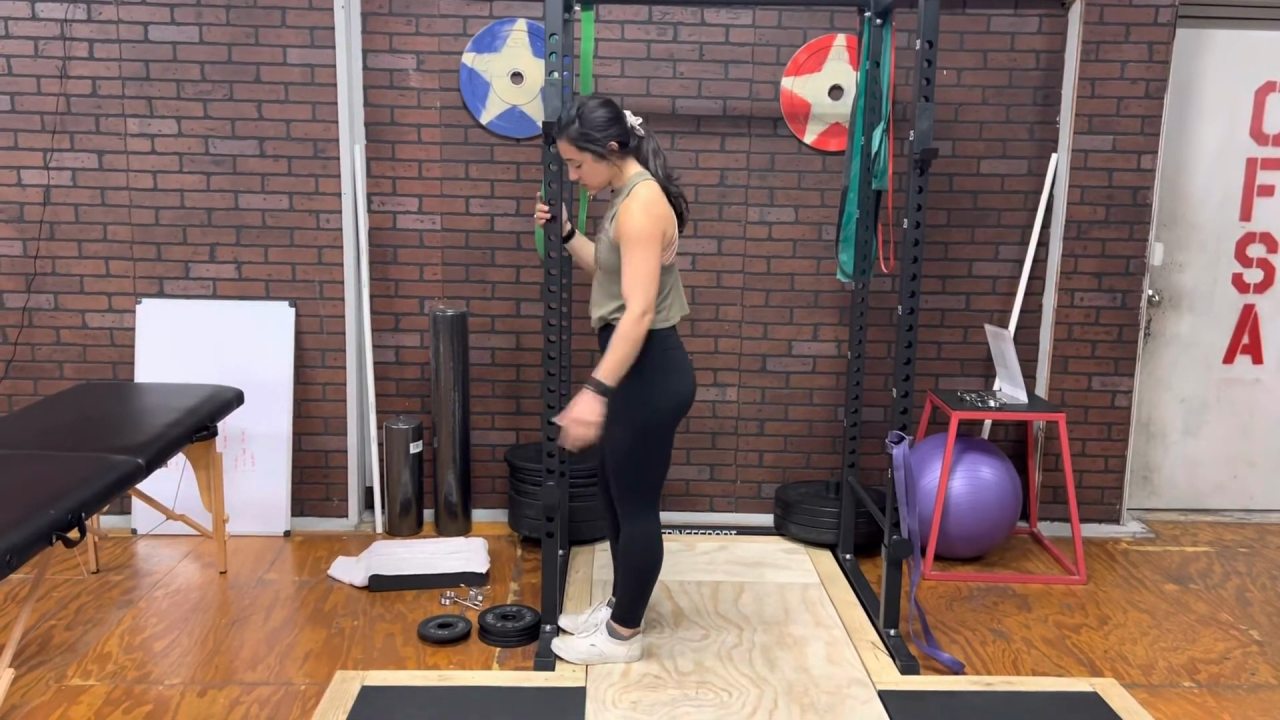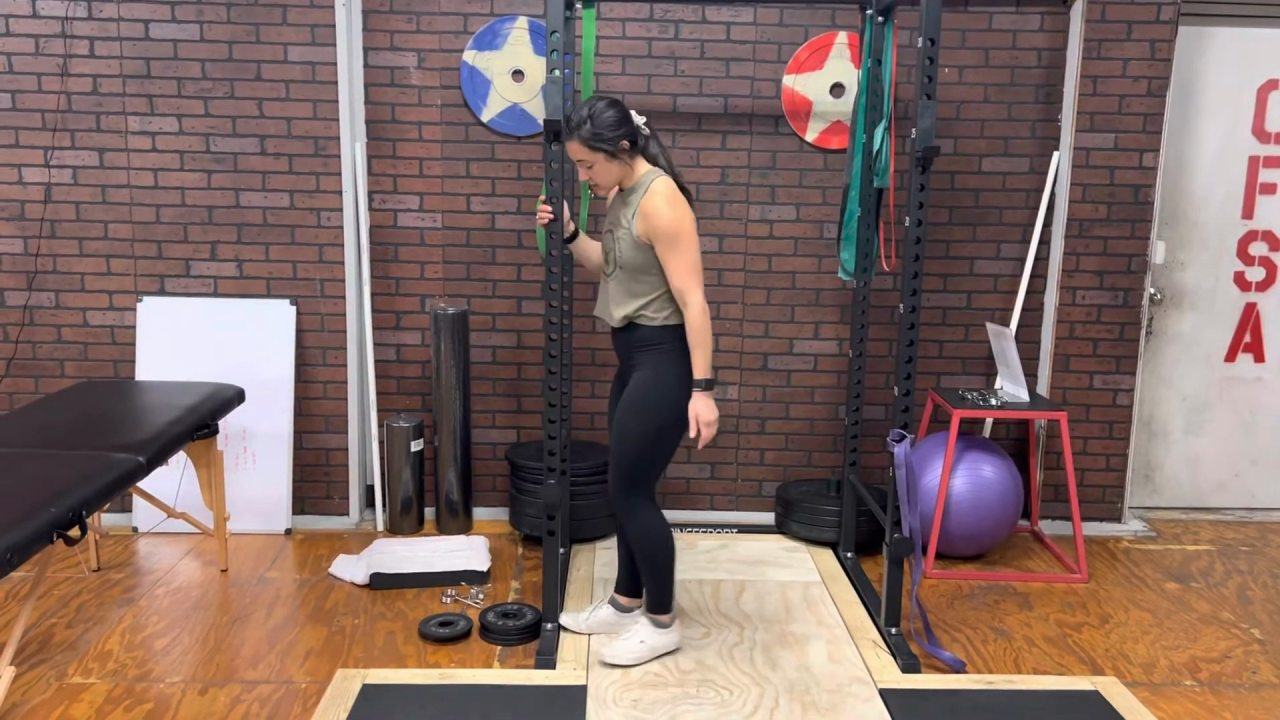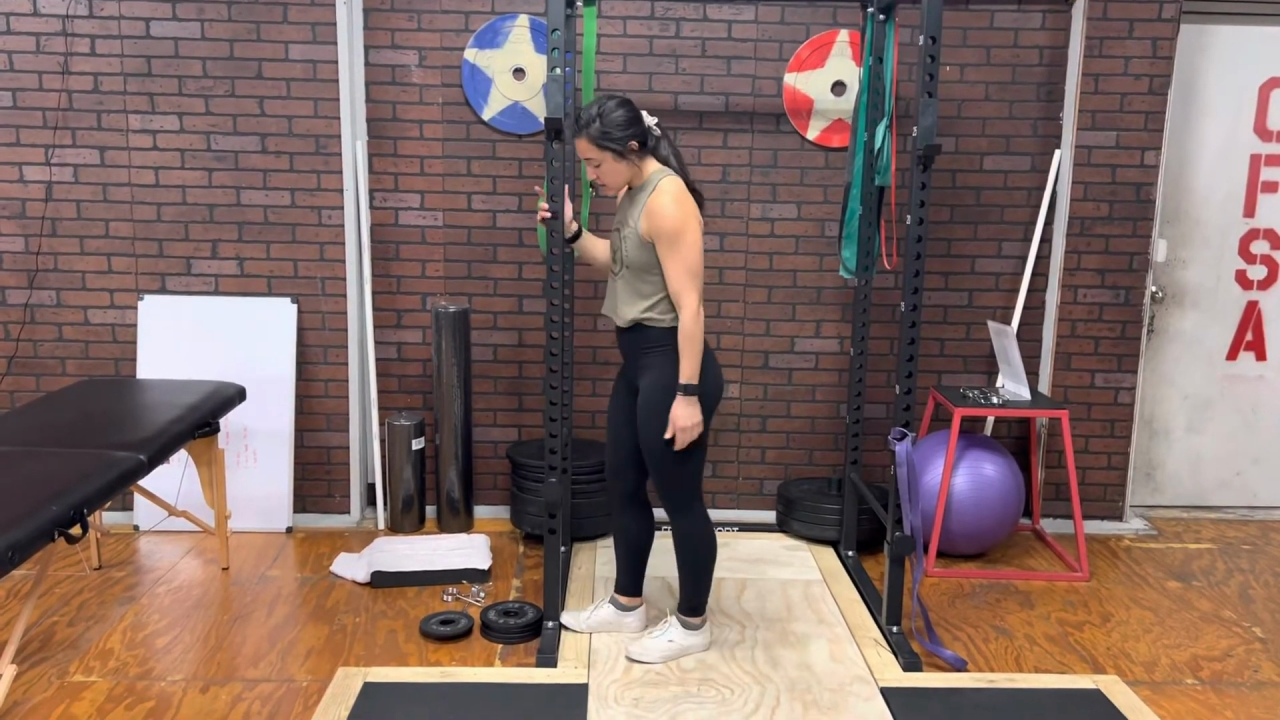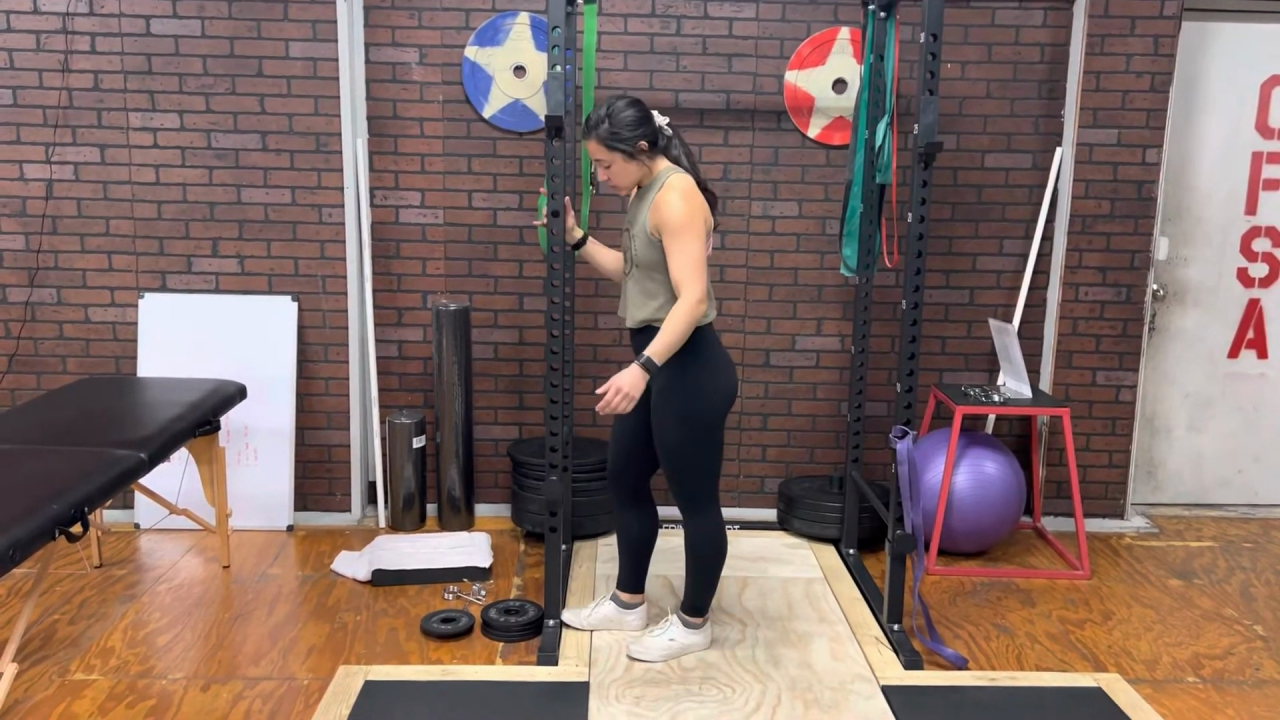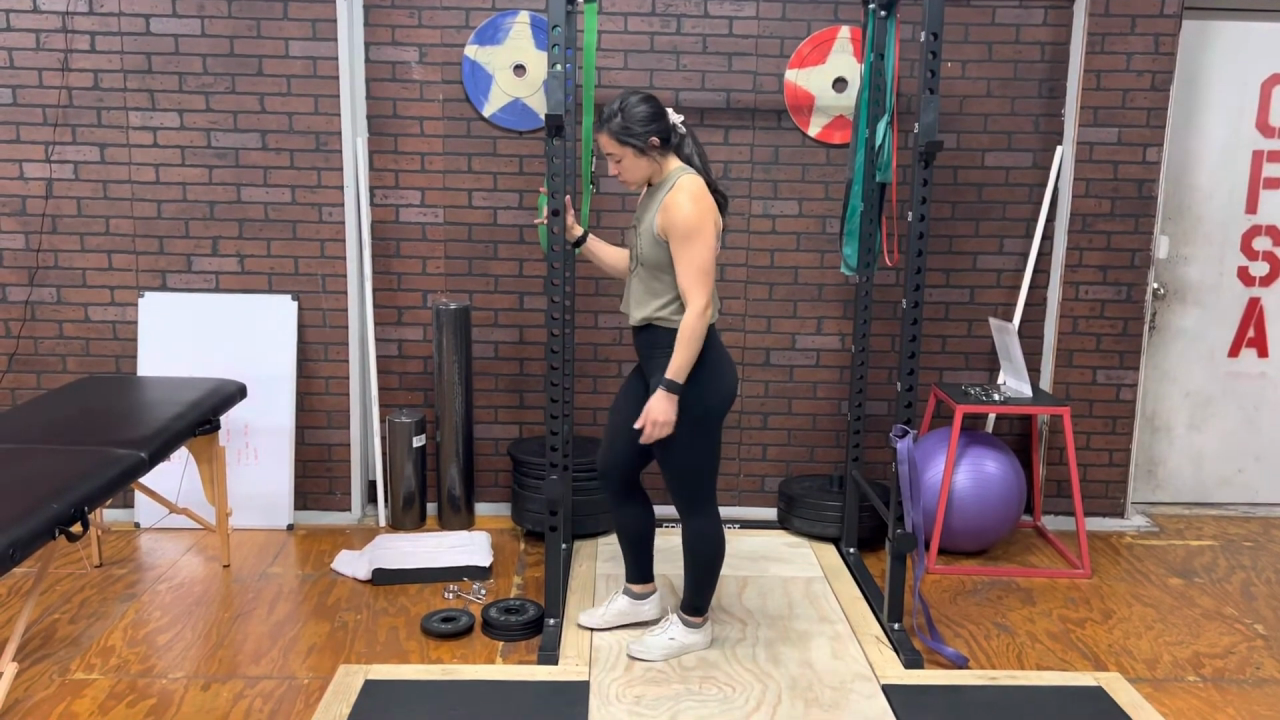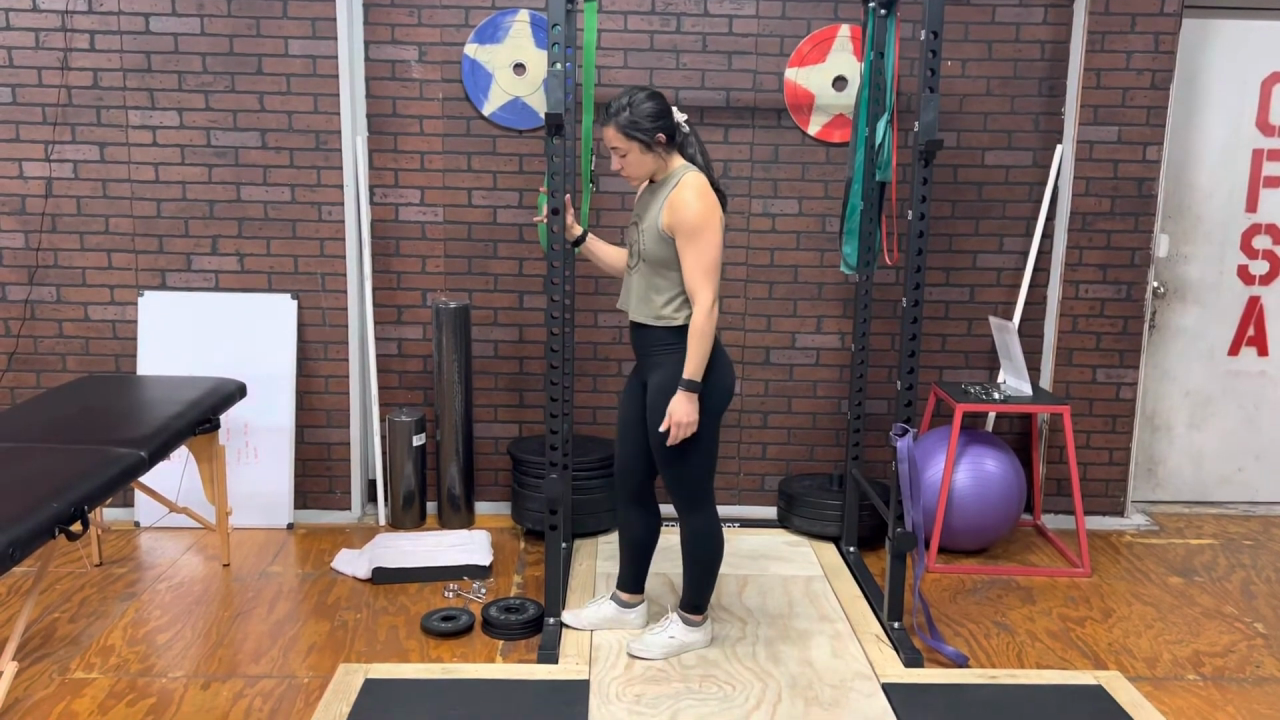
dt=0.3s
person 1, frame 1
left shoulder: (639, 206)
right shoulder: (626, 196)
left elbow: (638, 312)
left wrist: (596, 391)
right wrist: (567, 234)
left hip: (651, 371)
right hip: (635, 369)
left knee: (635, 505)
right knee: (616, 494)
left ankle: (623, 634)
right ankle: (621, 605)
person 1, frame 2
left shoulder: (660, 201)
right shoulder: (622, 193)
left elbow: (693, 302)
left wrist: (701, 388)
right wrist: (568, 234)
left hip: (665, 360)
right hip: (633, 356)
left knee: (630, 492)
right knee: (627, 489)
left ankle: (662, 621)
right ankle: (627, 603)
person 1, frame 3
left shoulder: (668, 200)
right shoulder: (631, 192)
left elbow: (690, 305)
left wrist: (689, 393)
right wrist: (571, 231)
left hip: (671, 364)
right hip: (638, 361)
left knee: (681, 500)
right knee: (622, 488)
left ankle: (692, 622)
right ankle: (627, 604)
person 1, frame 4
left shoulder: (677, 196)
right shoulder: (646, 191)
left elbow: (692, 299)
left wrist: (642, 369)
right wrist: (577, 238)
left hip: (690, 369)
right hip: (658, 364)
left knee: (696, 501)
right knee: (624, 480)
left ankle: (693, 623)
right ankle: (627, 602)
person 1, frame 5
left shoulder: (687, 198)
right shoulder: (655, 190)
left elbow: (698, 305)
left wrist: (669, 391)
right wrist: (578, 236)
left hip: (688, 369)
right hip: (654, 359)
left knee: (692, 500)
right knee: (615, 471)
left ankle: (693, 621)
right ankle: (641, 593)
person 1, frame 6
left shoulder: (691, 195)
right shoulder: (652, 189)
left elbow: (704, 301)
left wrist: (688, 390)
right wrist: (576, 235)
left hip: (685, 363)
right hip: (649, 362)
left knee: (691, 498)
right knee: (631, 486)
left ankle: (693, 621)
right ankle: (627, 602)
